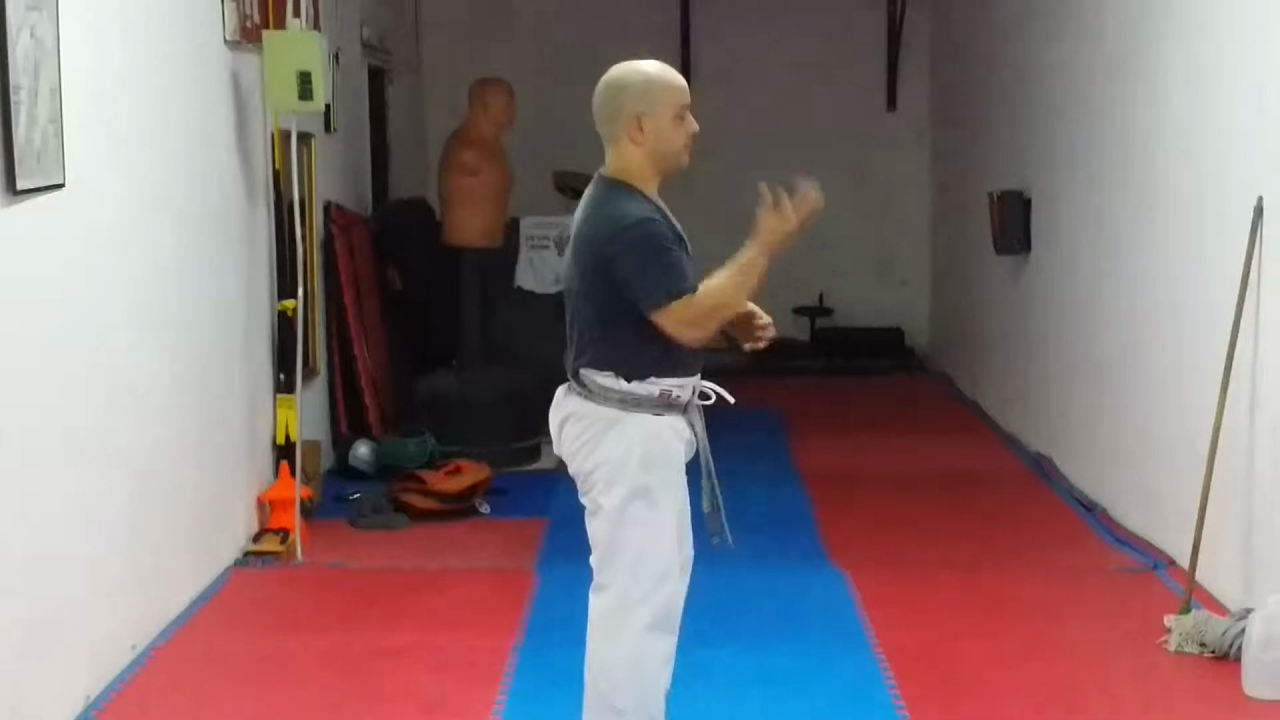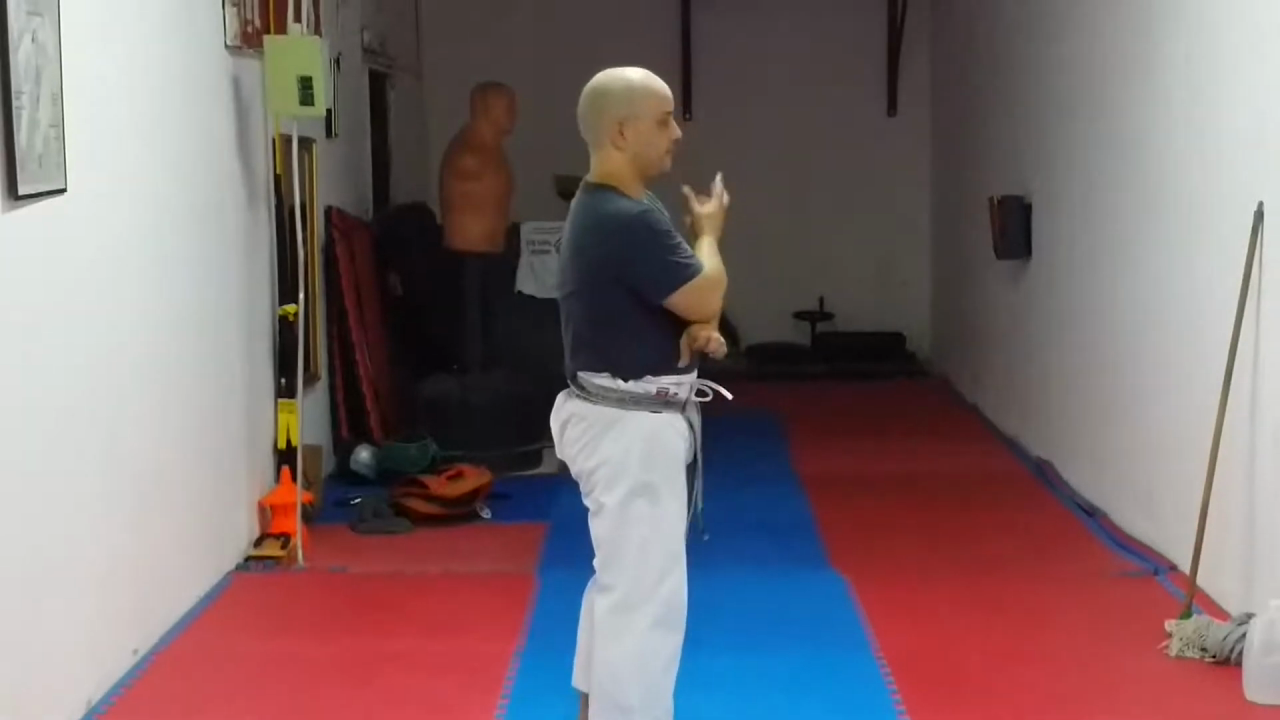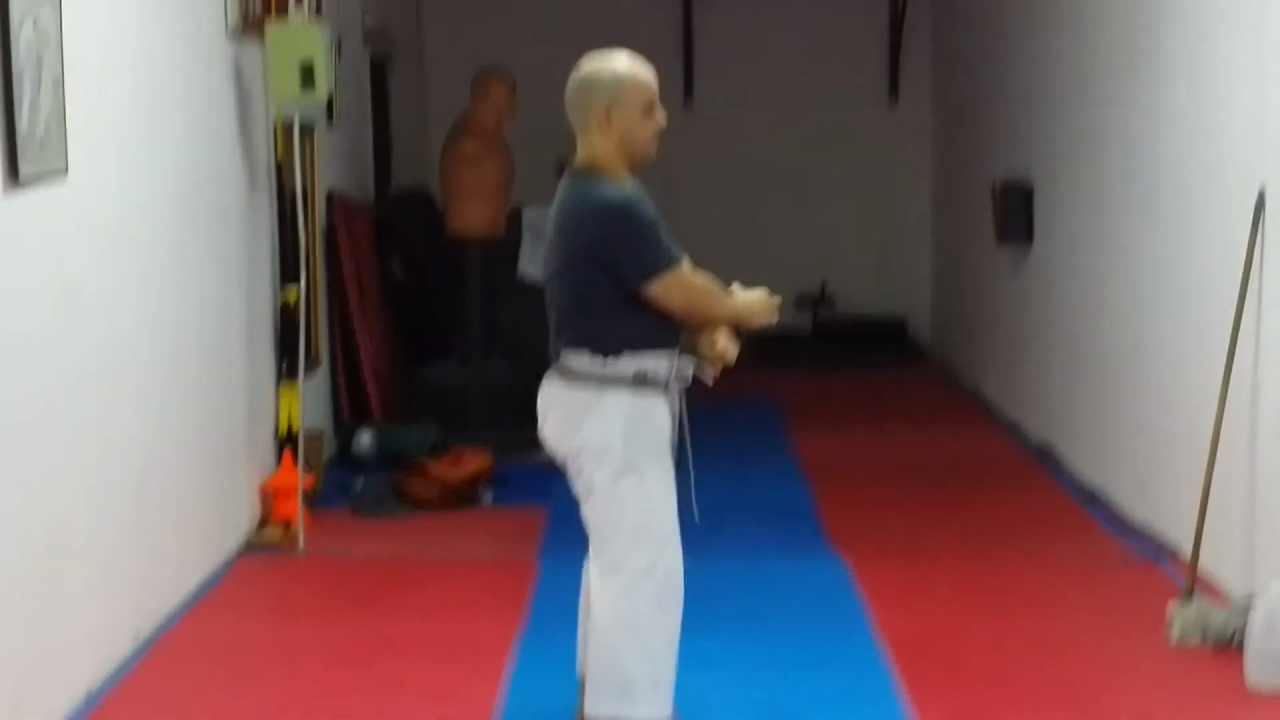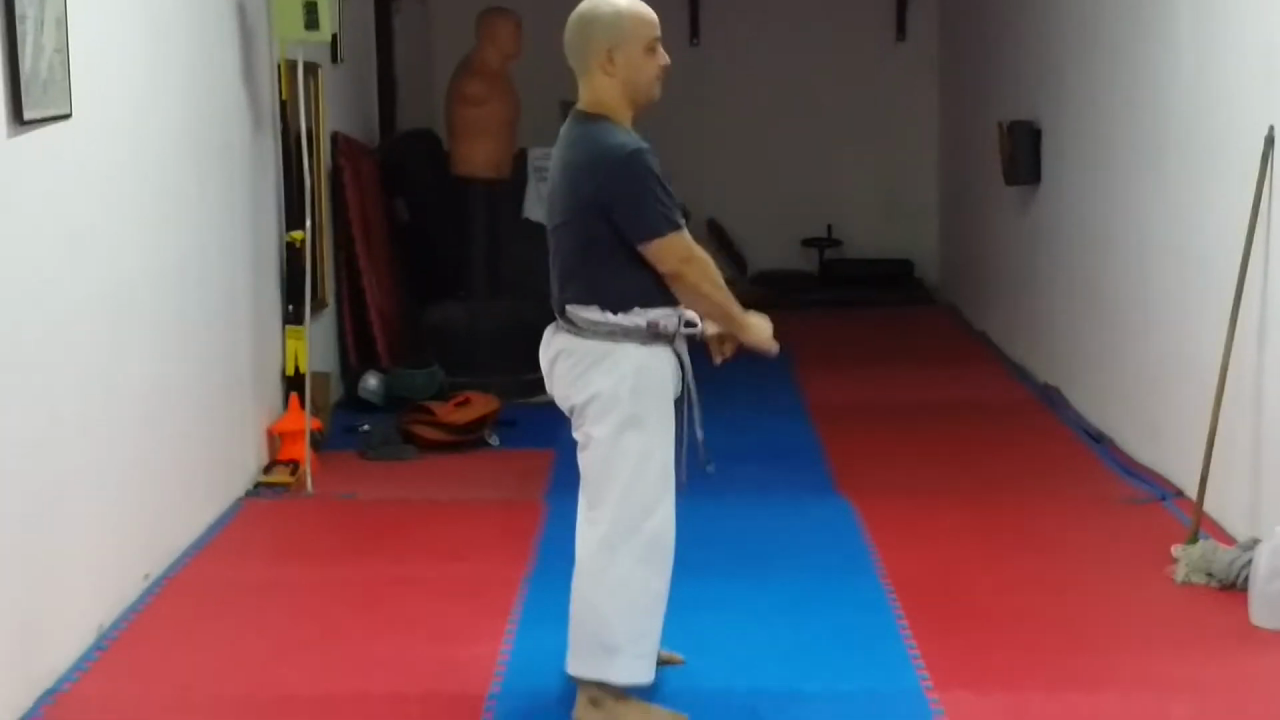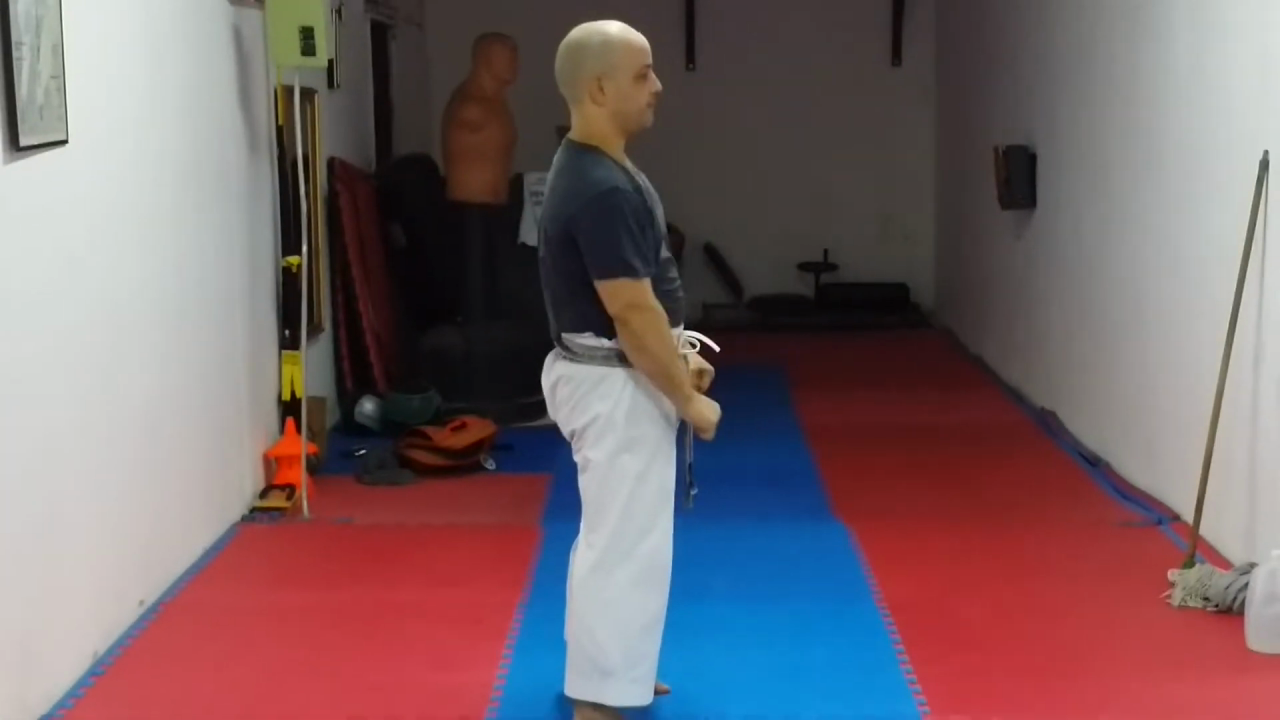
dt=0.4s
person 1, frame 1
left shoulder: (622, 205)
right shoulder: (629, 222)
left elbow: (672, 305)
right elbow: (688, 320)
left wrist: (735, 316)
right wrist: (765, 245)
left hip: (628, 419)
right hip: (629, 428)
left knee: (651, 571)
right knee: (638, 585)
person 1, frame 2
left shoulder: (610, 210)
right shoulder: (624, 222)
left elbow: (684, 299)
right elbow: (705, 296)
left wrist: (702, 328)
right wrist: (710, 230)
left hip: (623, 418)
right hip: (631, 427)
left knee: (624, 573)
right knee: (645, 586)
person 1, frame 3
left shoulder: (595, 196)
right shoulder: (608, 206)
left elbow: (664, 287)
right elbow: (684, 293)
left wrist: (710, 330)
right wrist: (742, 310)
left hip: (612, 400)
right hip: (613, 407)
left knee: (617, 554)
right knee: (644, 564)
person 1, frame 4
left shoulder: (589, 140)
right shoulder: (617, 155)
right elbow: (679, 261)
left wrist: (709, 314)
right wrist: (741, 321)
left hip: (610, 349)
right hip: (619, 359)
left knee: (624, 509)
right knee: (628, 521)
left ankle: (613, 645)
person 1, frame 5
left shoulder: (593, 169)
right shoulder: (600, 189)
right elbow: (632, 311)
left wrist: (679, 358)
right wrist: (688, 399)
left hip: (612, 377)
right hip: (615, 385)
left knee: (620, 534)
right knee: (625, 542)
person 2, frame 1
left shoulder: (491, 145)
right shoulder: (466, 148)
left hip: (486, 253)
right hip: (468, 256)
left knee: (484, 327)
right knee: (471, 328)
person 2, frame 2
left shoulder: (493, 150)
right shoulder: (467, 153)
left hip: (488, 257)
right hip: (469, 260)
left knee: (485, 332)
right knee: (472, 332)
person 2, frame 3
left shoulder: (493, 133)
right shoulder: (468, 137)
left hip: (489, 238)
right hip: (470, 241)
left knee: (487, 317)
right knee: (473, 316)
left ankle: (479, 362)
right ankle: (473, 363)
person 2, frame 4
left shoulder: (499, 76)
right shoulder: (473, 79)
left hip: (496, 185)
right hip: (475, 188)
left knee: (496, 259)
right knee: (479, 260)
person 2, frame 5
left shoulder: (496, 101)
right shoulder: (469, 105)
left hip: (492, 211)
right hip: (471, 214)
left knee: (490, 285)
right knee: (475, 286)
